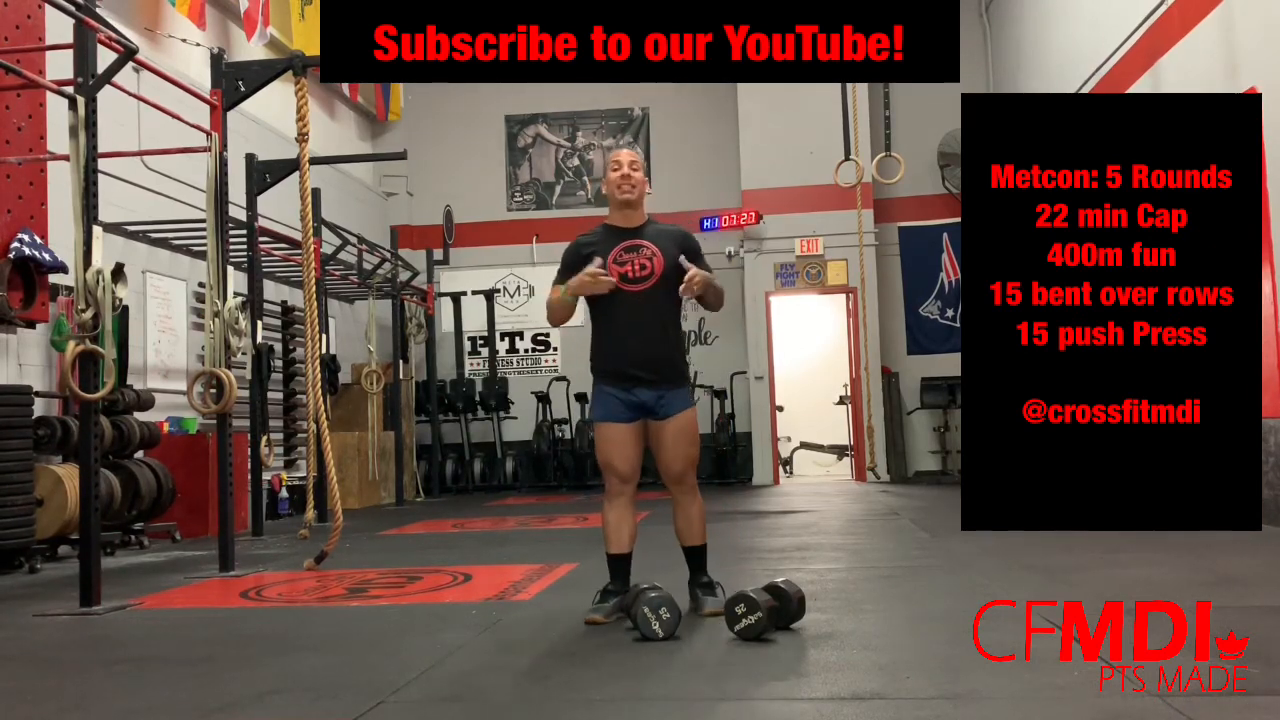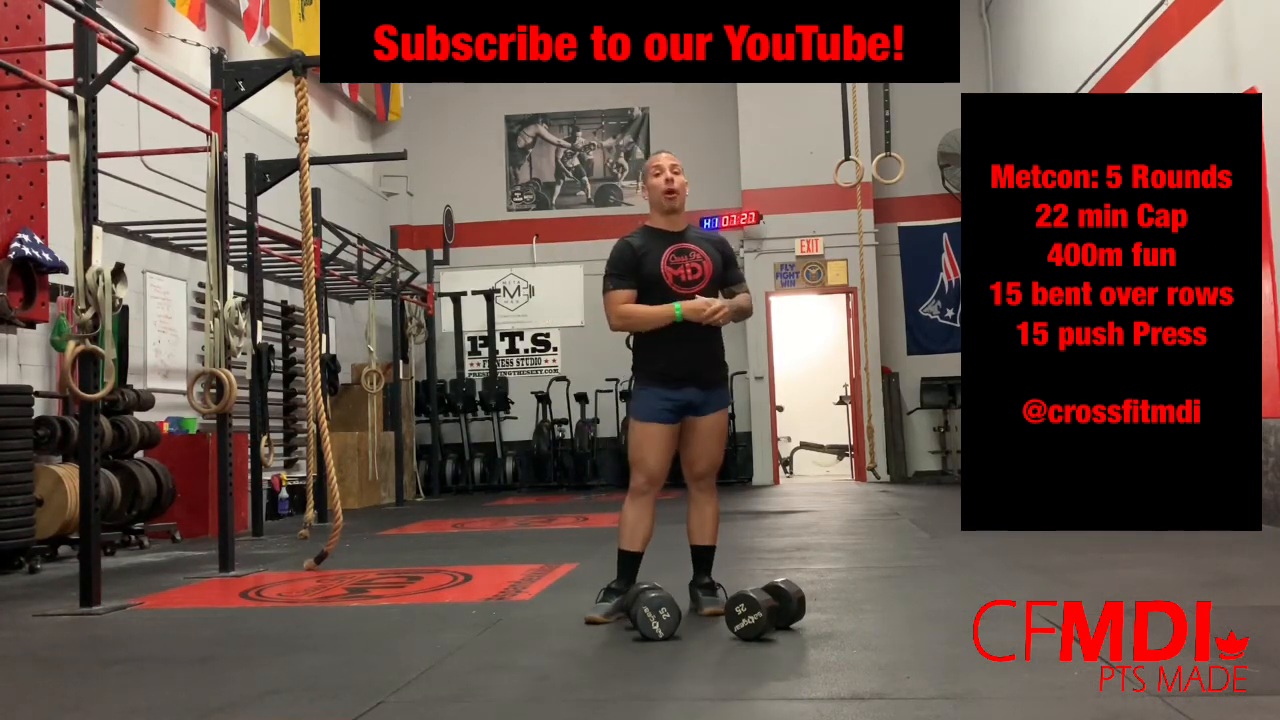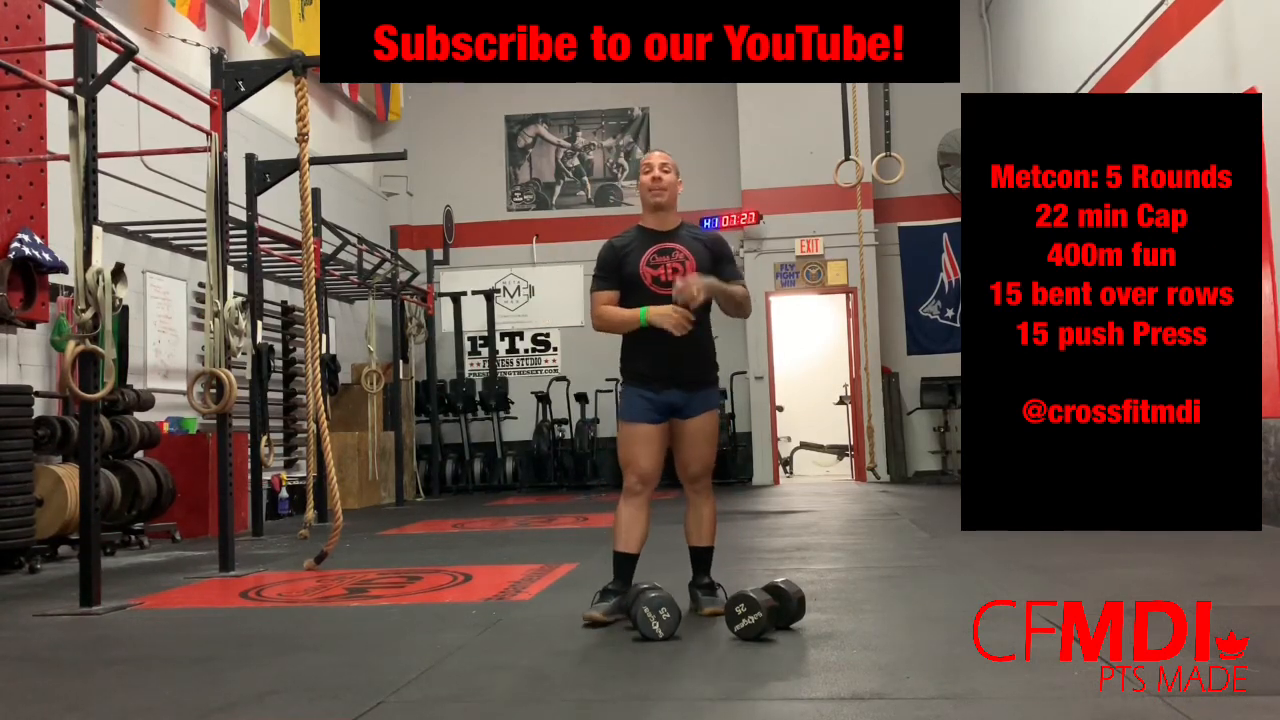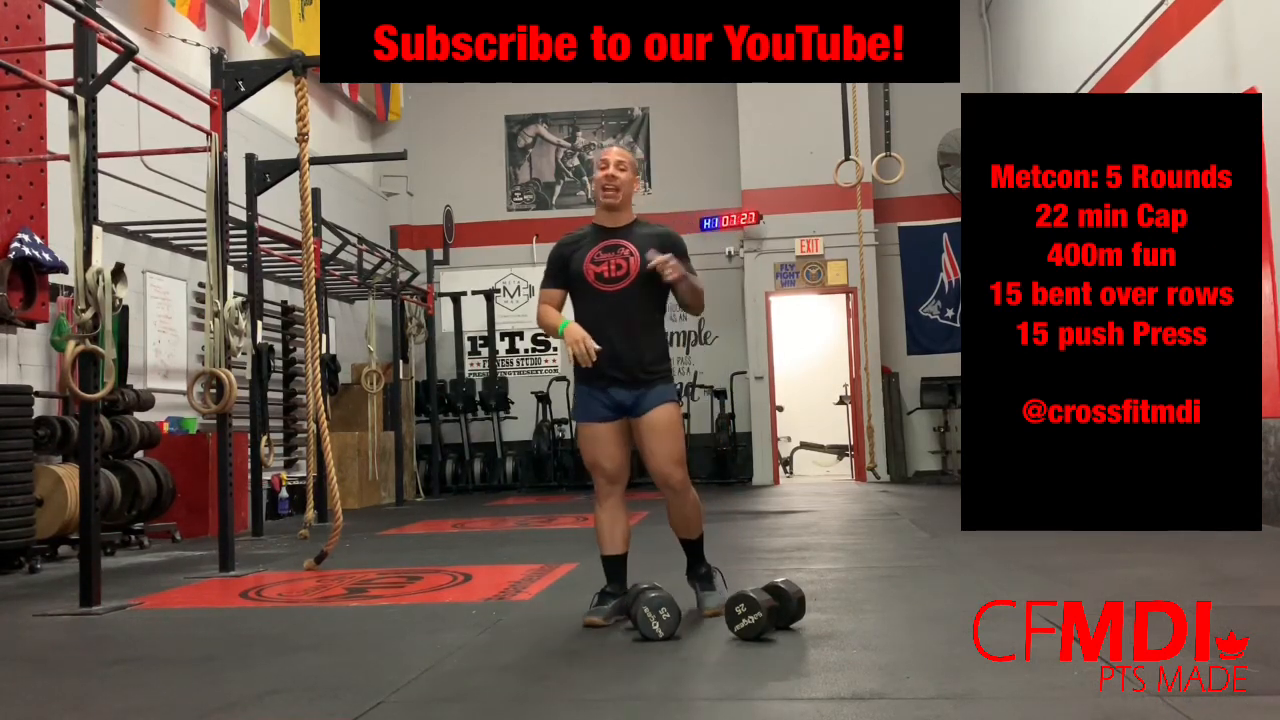
dt=0.5s
person 1, frame 1
left shoulder: (676, 239)
right shoulder: (584, 247)
left elbow: (715, 302)
right elbow: (555, 316)
left wrist: (705, 283)
right wrist: (574, 287)
left hip: (671, 383)
right hip: (614, 387)
left knee: (683, 482)
right knee: (619, 485)
left ankle: (700, 579)
right ankle: (617, 587)
person 1, frame 2
left shoulder: (716, 244)
right shoulder: (631, 248)
left elbow: (744, 298)
right elbow: (618, 316)
left wrist: (729, 307)
right wrist: (683, 309)
left hip: (710, 384)
right hip: (656, 386)
left knee: (703, 481)
right knee: (643, 484)
left ankle: (702, 581)
right ankle: (622, 586)
person 1, frame 3
left shoulder: (709, 242)
right shoulder: (618, 249)
left elbow: (743, 304)
right elbow: (600, 315)
left wrist: (711, 287)
right wrist: (650, 314)
left hip: (698, 385)
right hip: (642, 386)
left knee: (698, 483)
right knee: (636, 485)
left ankle: (702, 582)
right ankle: (618, 588)
person 1, frame 4
left shoulder: (662, 240)
right shoulder: (569, 247)
left elbow: (696, 305)
right elbow: (545, 310)
left wrist: (681, 278)
right wrist: (567, 328)
left hip: (652, 382)
right hip: (595, 386)
left knee: (674, 480)
right knee: (608, 486)
left ankle: (700, 569)
right ankle: (615, 590)
